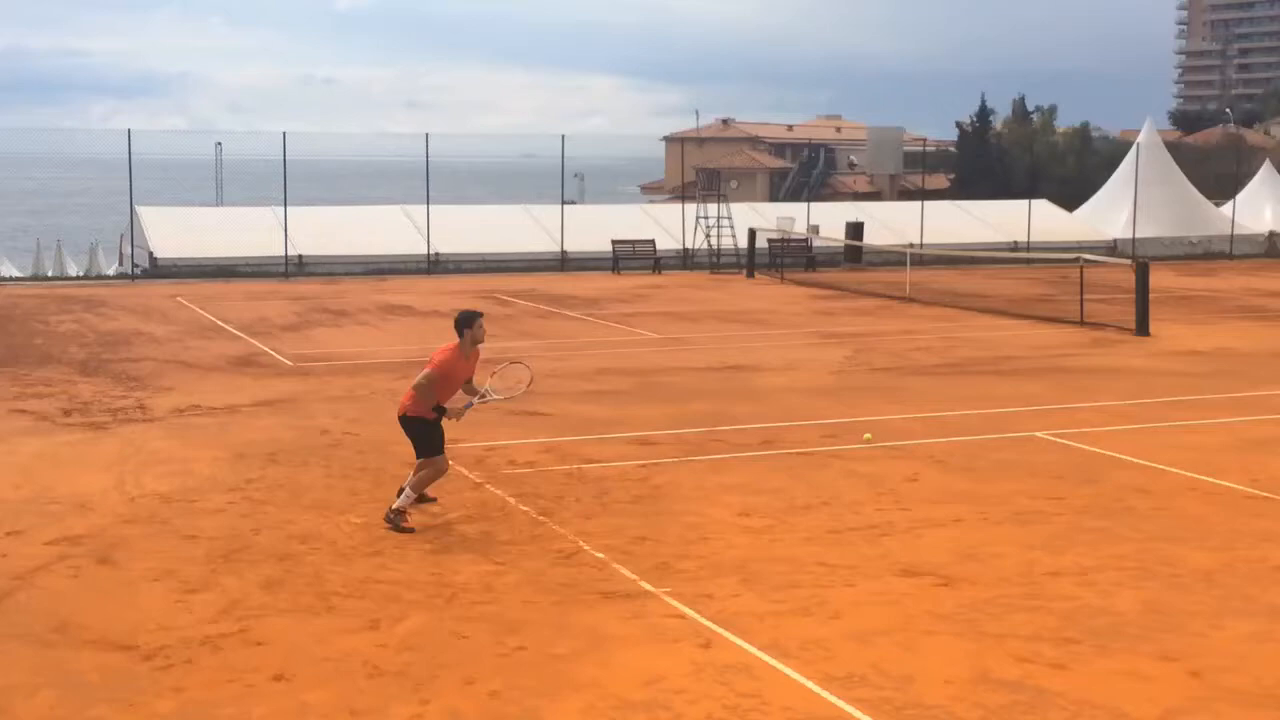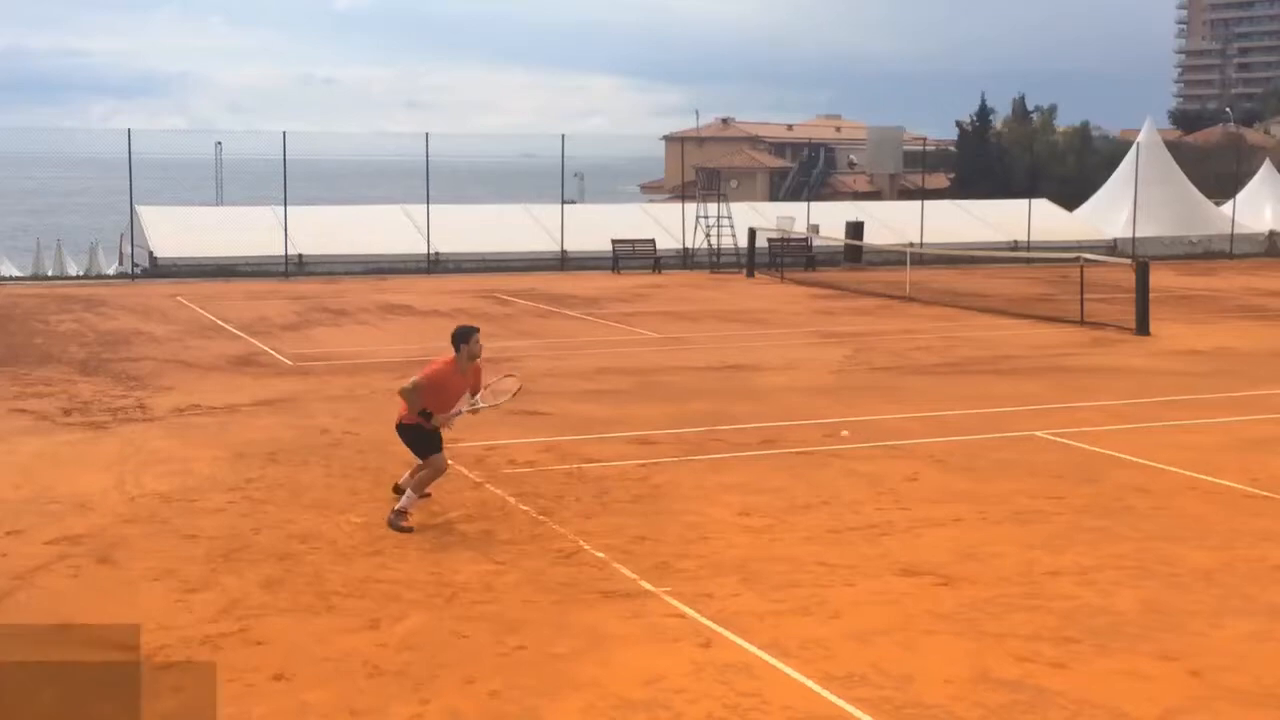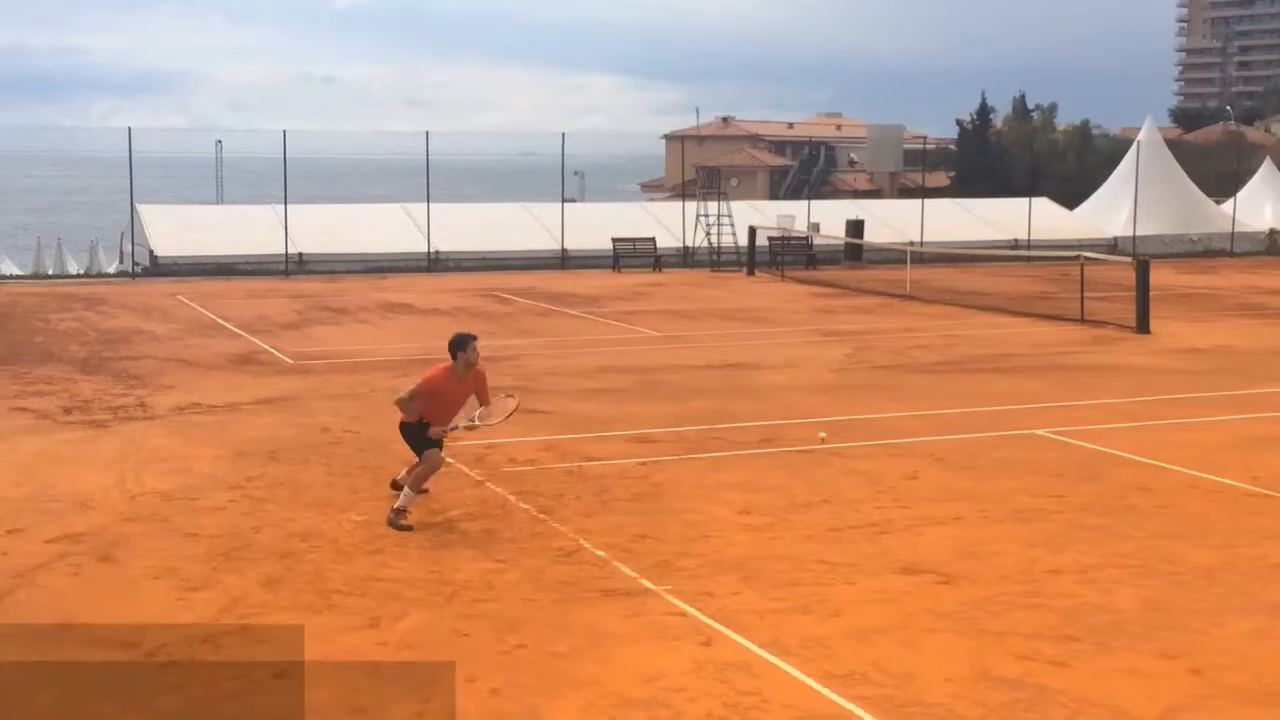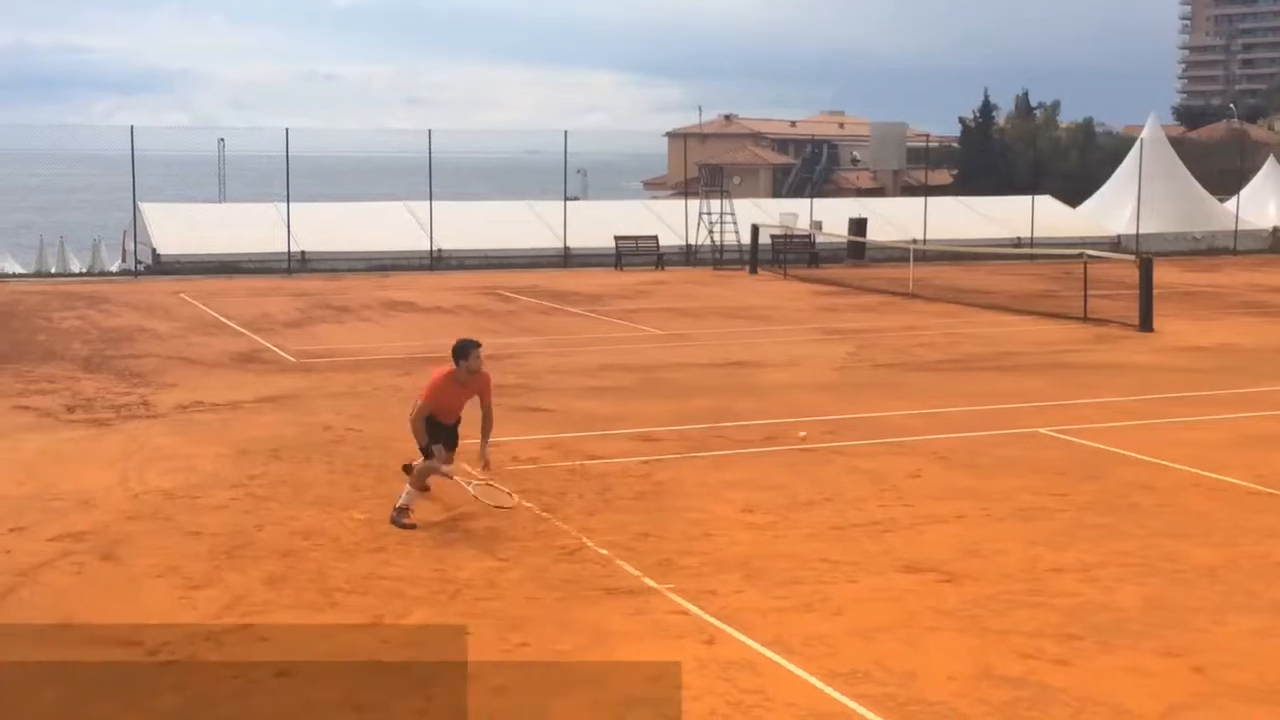
dt=0.1s
person 1, frame 1
left shoulder: (473, 354)
right shoulder: (447, 357)
left elbow: (468, 385)
right elbow: (418, 386)
left wrist: (478, 393)
right wrist: (443, 410)
left hip: (430, 413)
right hip: (414, 413)
left knee: (433, 461)
right knee: (440, 466)
left ankle: (412, 490)
right ankle: (397, 511)
person 1, frame 2
left shoulder: (474, 368)
right shoulder: (441, 369)
left elbow: (476, 396)
right elbow: (405, 391)
left wrist: (465, 408)
right wrist: (429, 416)
left hip: (429, 421)
right hip: (412, 421)
left knee: (432, 462)
right knee: (439, 465)
left ankle: (403, 486)
right ankle: (399, 511)
person 1, frame 3
left shoulder: (478, 375)
right shoulder: (437, 375)
left elbow: (485, 407)
right elbow: (402, 401)
right wrist: (426, 428)
left hip: (439, 423)
right hip: (415, 423)
left knee: (429, 462)
right knee: (434, 462)
left ankle: (401, 482)
right ankle: (399, 509)
person 1, frame 4
left shoulder: (482, 377)
right shoulder: (440, 381)
left elbow: (487, 411)
right elbow: (416, 420)
left wrist: (484, 447)
right wrist: (429, 452)
left hip: (450, 418)
right hip: (426, 420)
left knee: (447, 460)
right knee: (438, 460)
left ankle: (414, 469)
right ankle: (401, 508)
